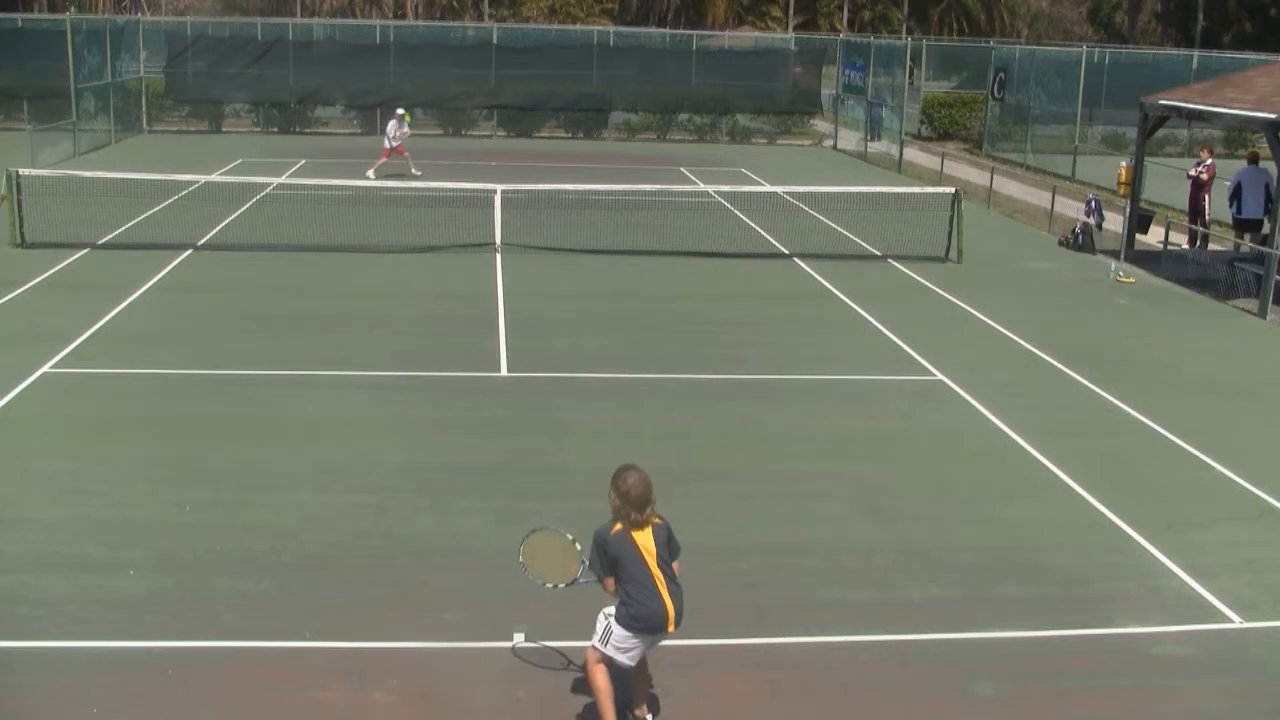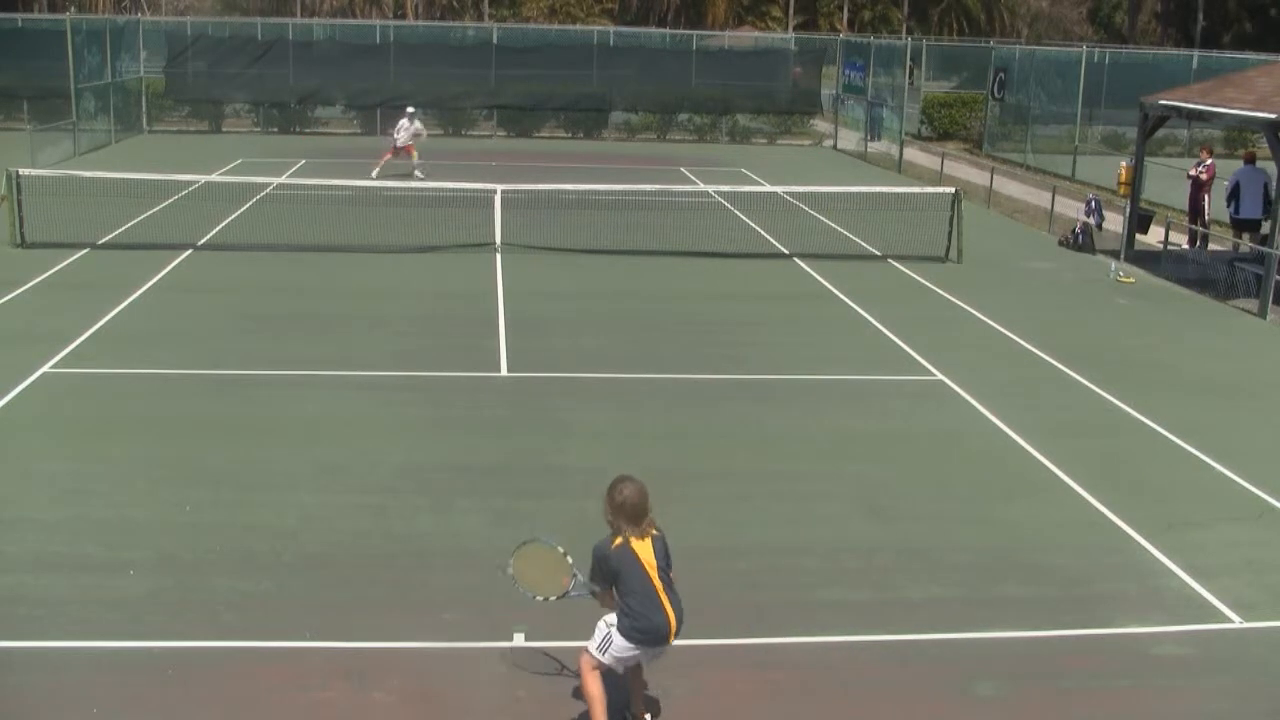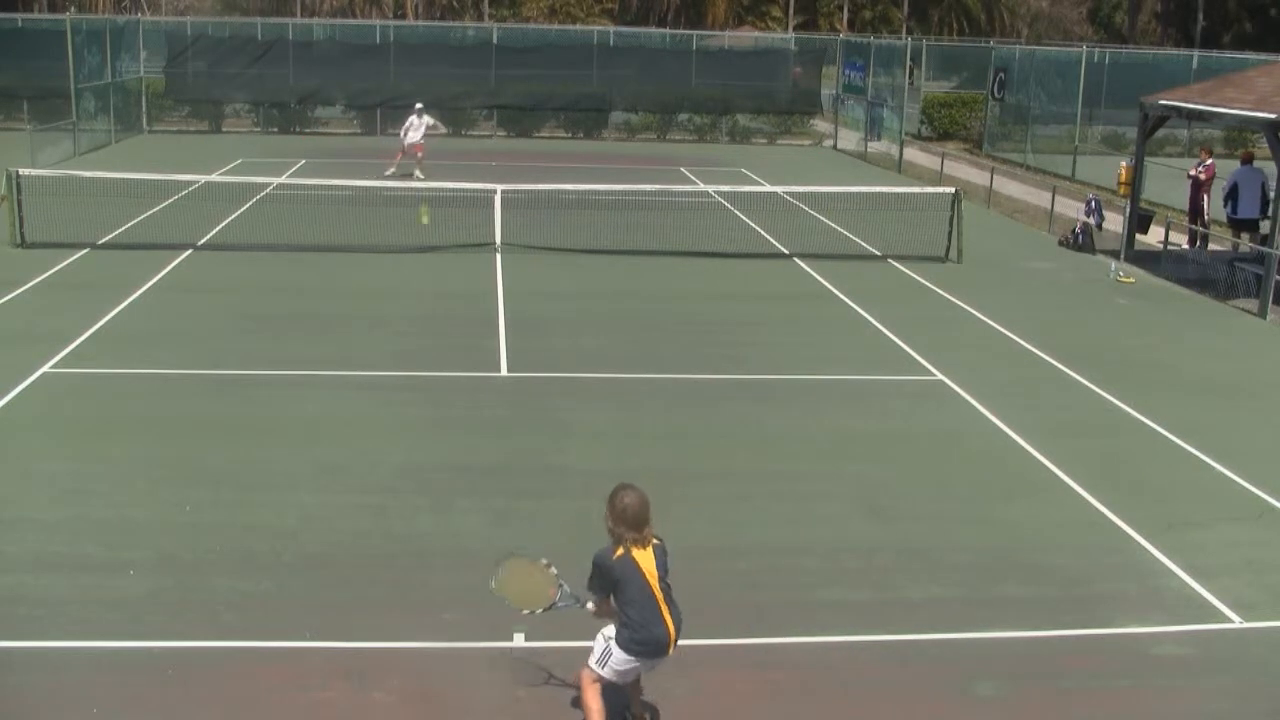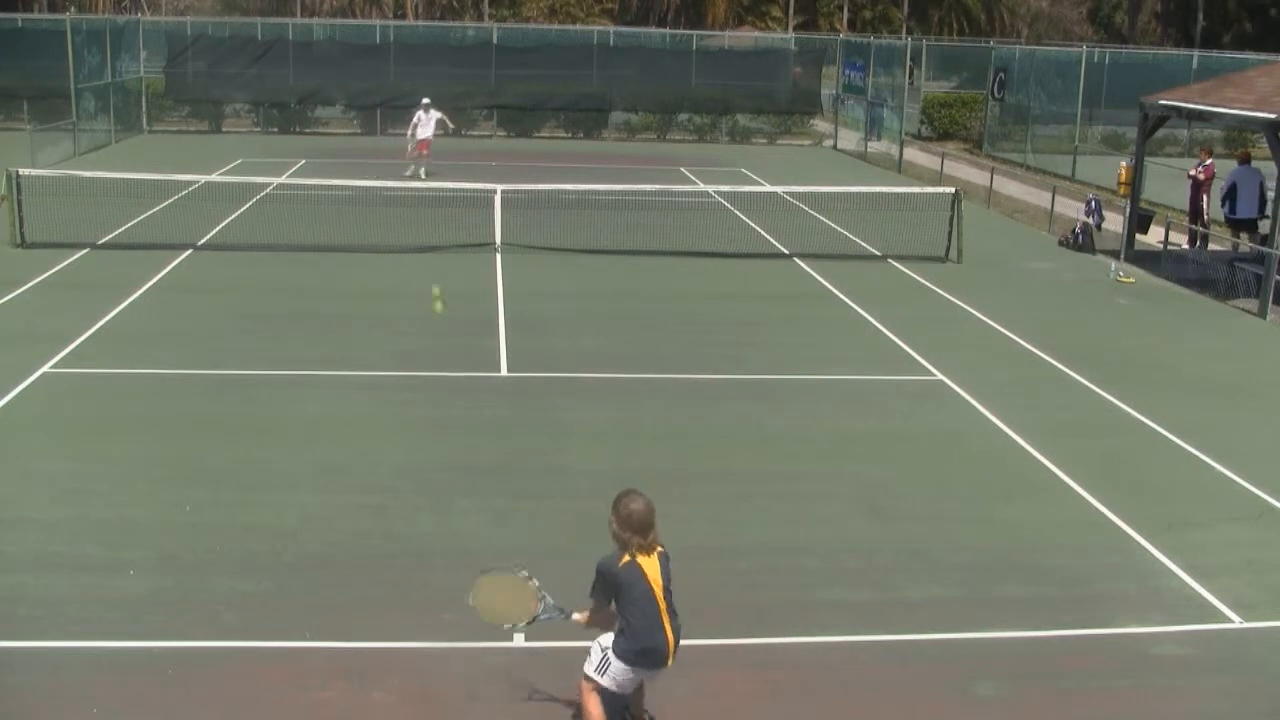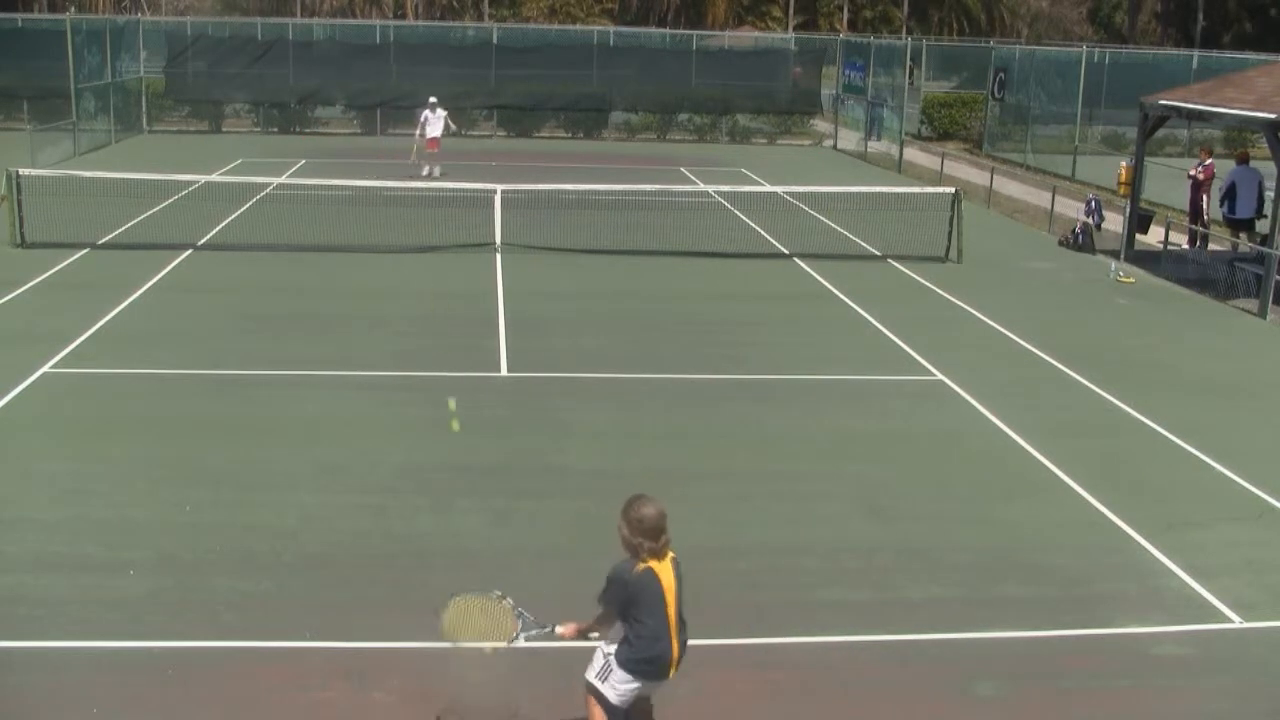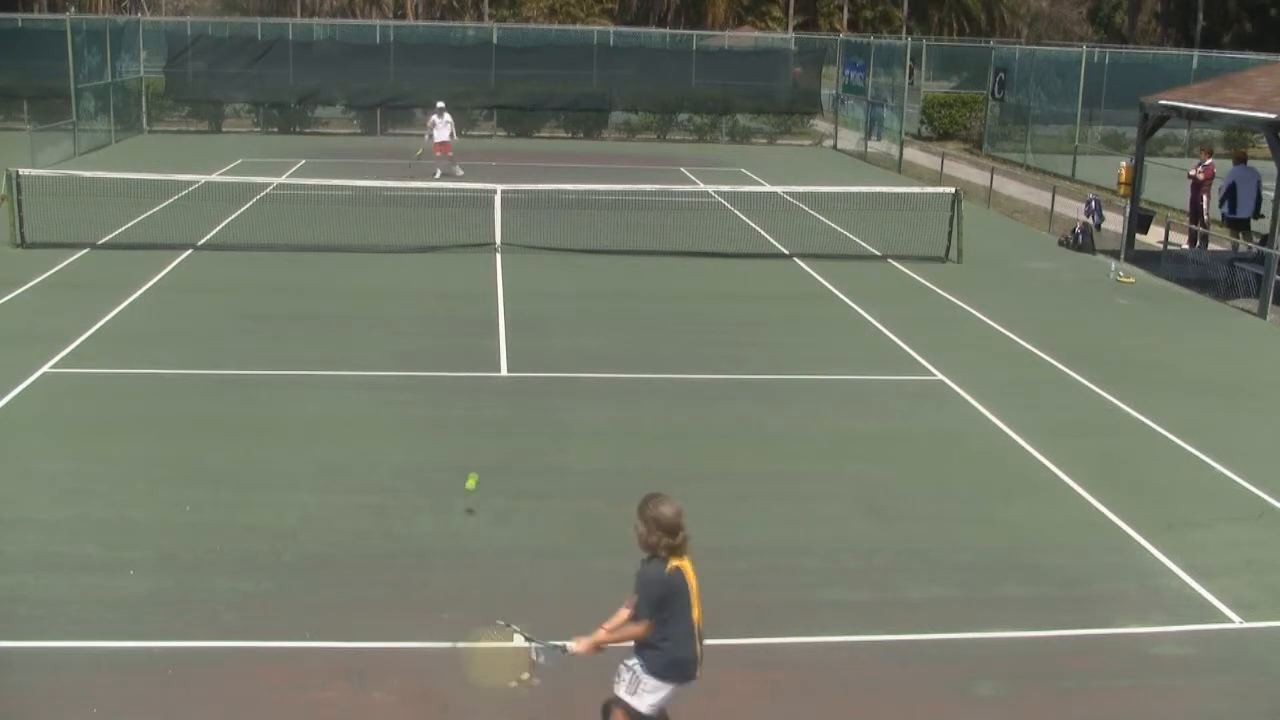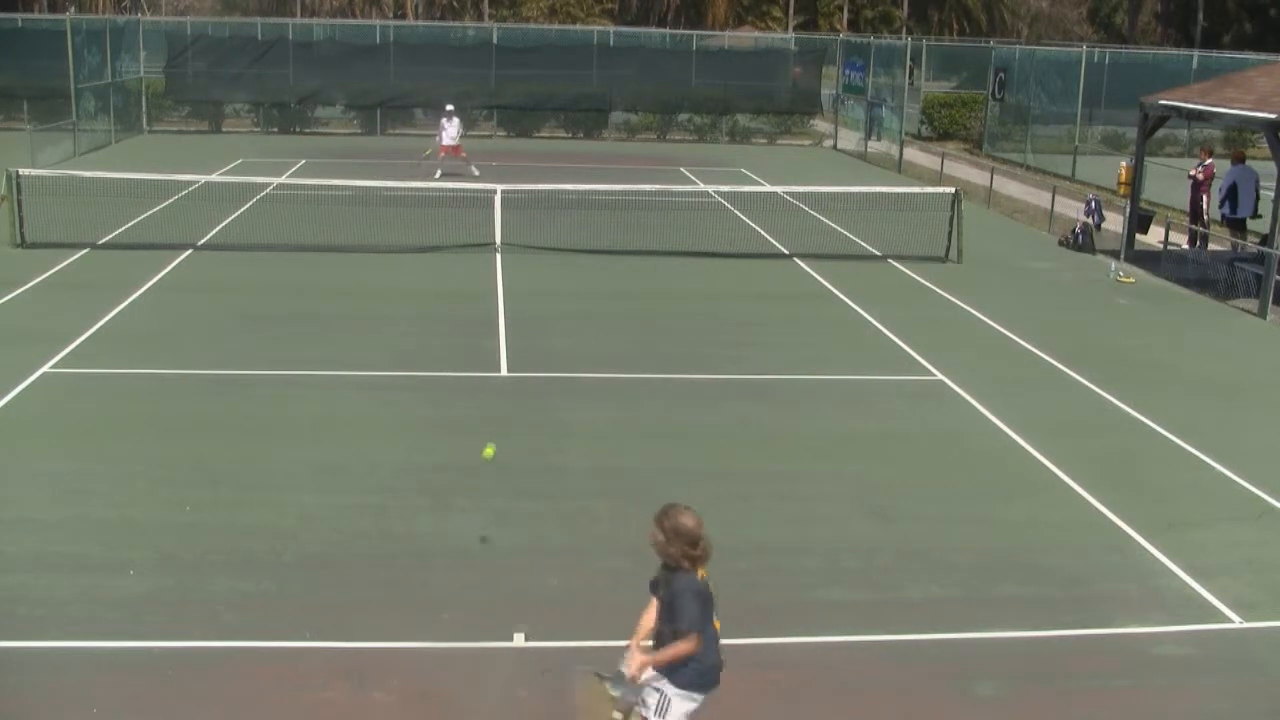
dt=0.1s
person 1, frame 1
left shoulder: (605, 536)
right shoulder: (661, 526)
left elbow: (610, 587)
right elbow: (674, 570)
left hip: (637, 615)
right hip: (672, 612)
left knee: (594, 660)
right knee: (634, 651)
person 1, frame 2
left shoulder: (605, 550)
right shoulder: (657, 537)
left elbow: (607, 599)
left hip: (640, 628)
right hip: (671, 624)
left knee: (588, 665)
right knee: (629, 656)
person 1, frame 3
left shoulder: (605, 559)
right shoulder: (657, 546)
left elbow: (603, 608)
left hip: (639, 640)
right hip: (669, 634)
left knee: (589, 679)
right knee: (628, 661)
person 1, frame 4
left shoulder: (611, 566)
right shoulder: (661, 554)
left elbow: (601, 613)
left wrist: (587, 619)
left hip: (638, 650)
right hip: (667, 646)
left knee: (589, 687)
person 1, frame 5
left shoulder: (623, 573)
right shoulder: (670, 560)
left elbow: (608, 619)
left wrist: (579, 629)
left hip: (642, 659)
right hip: (671, 654)
left knee: (595, 696)
person 1, frame 6
left shoulder: (655, 575)
right shoulder: (680, 560)
left elbow: (642, 629)
right elbow: (636, 605)
left wrist: (598, 640)
right wrist: (606, 629)
left hip: (664, 664)
right hip: (684, 657)
person 1, frame 7
left shoulder: (687, 586)
right shoulder: (670, 569)
left elbow: (690, 644)
right elbow: (655, 608)
left wrist: (647, 661)
right wrist: (636, 645)
left hip: (688, 675)
right hip: (679, 670)
